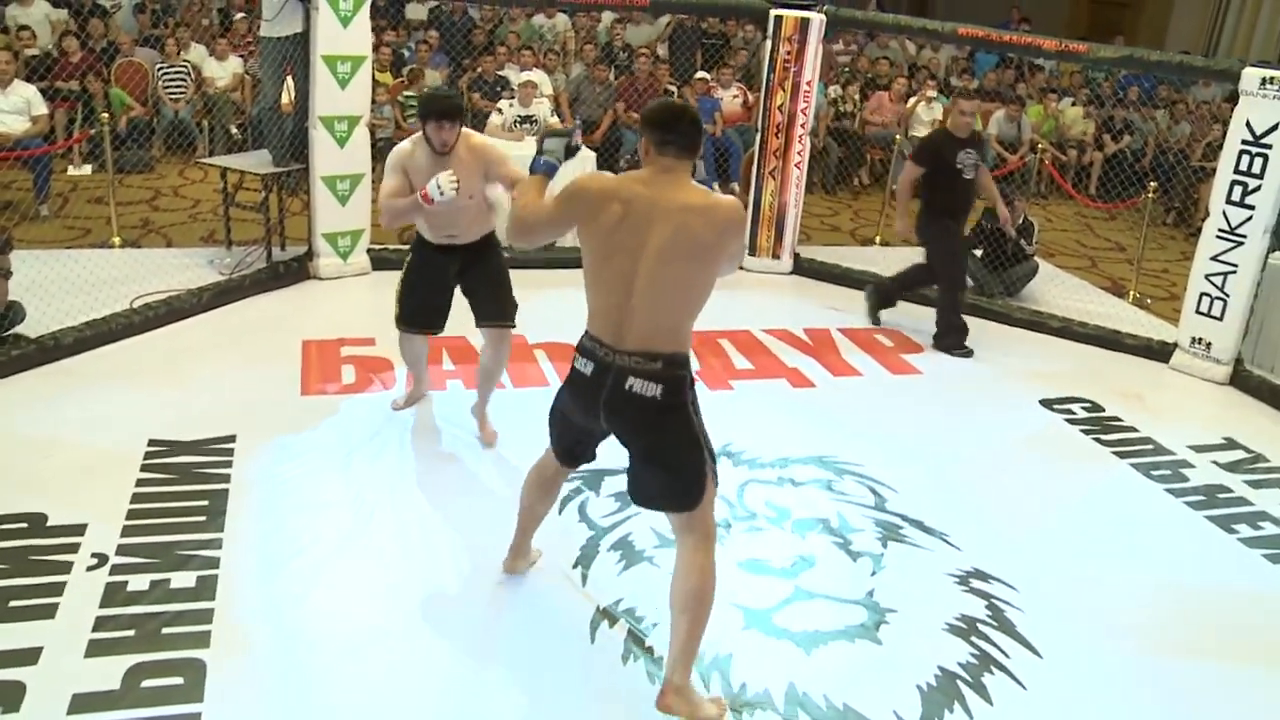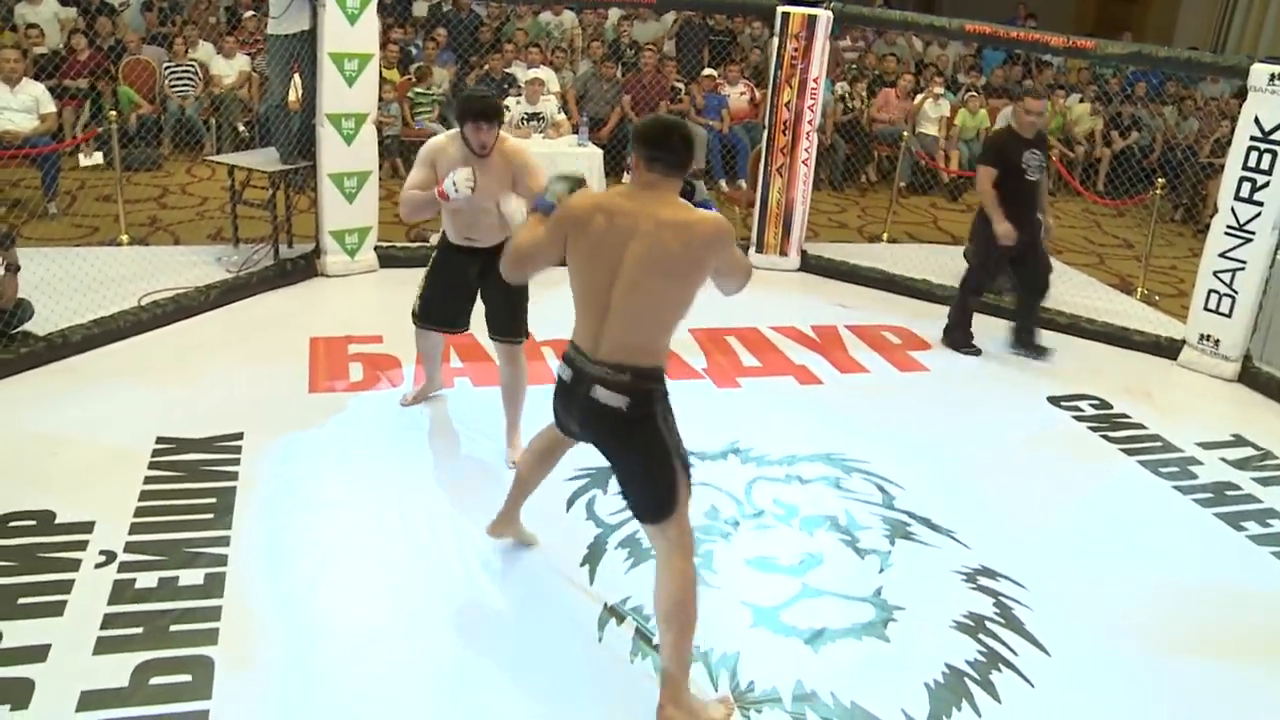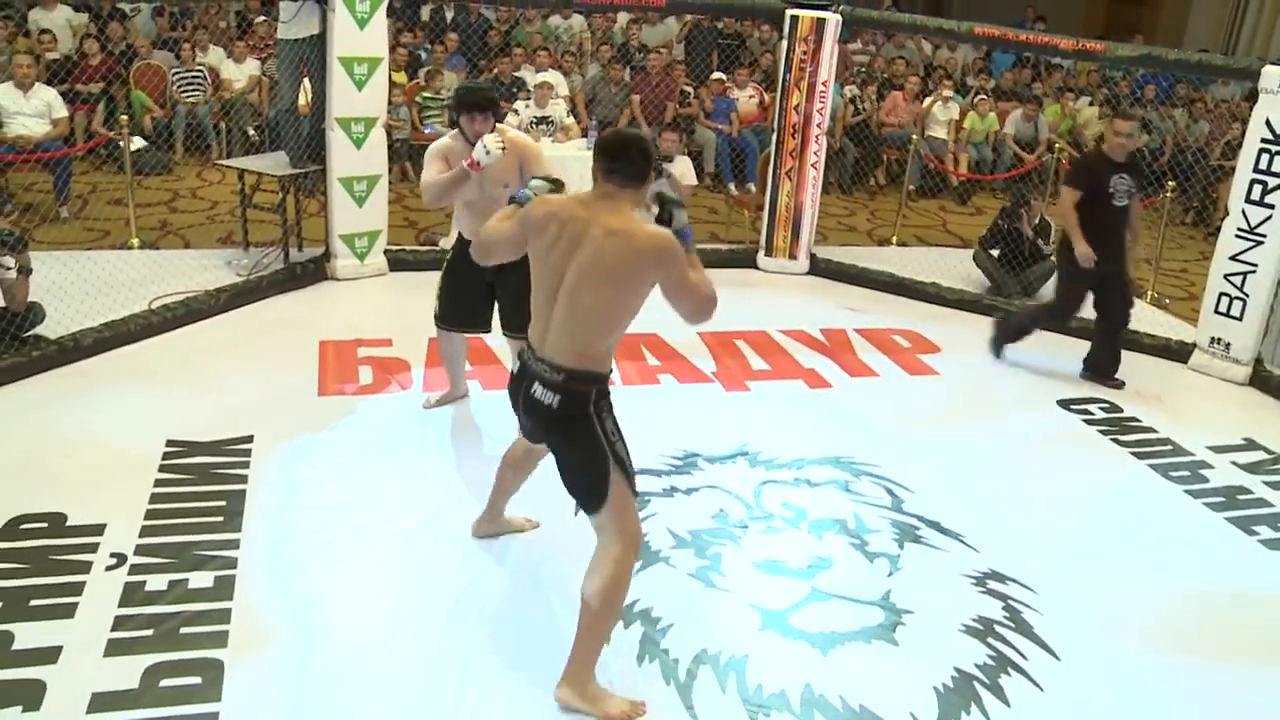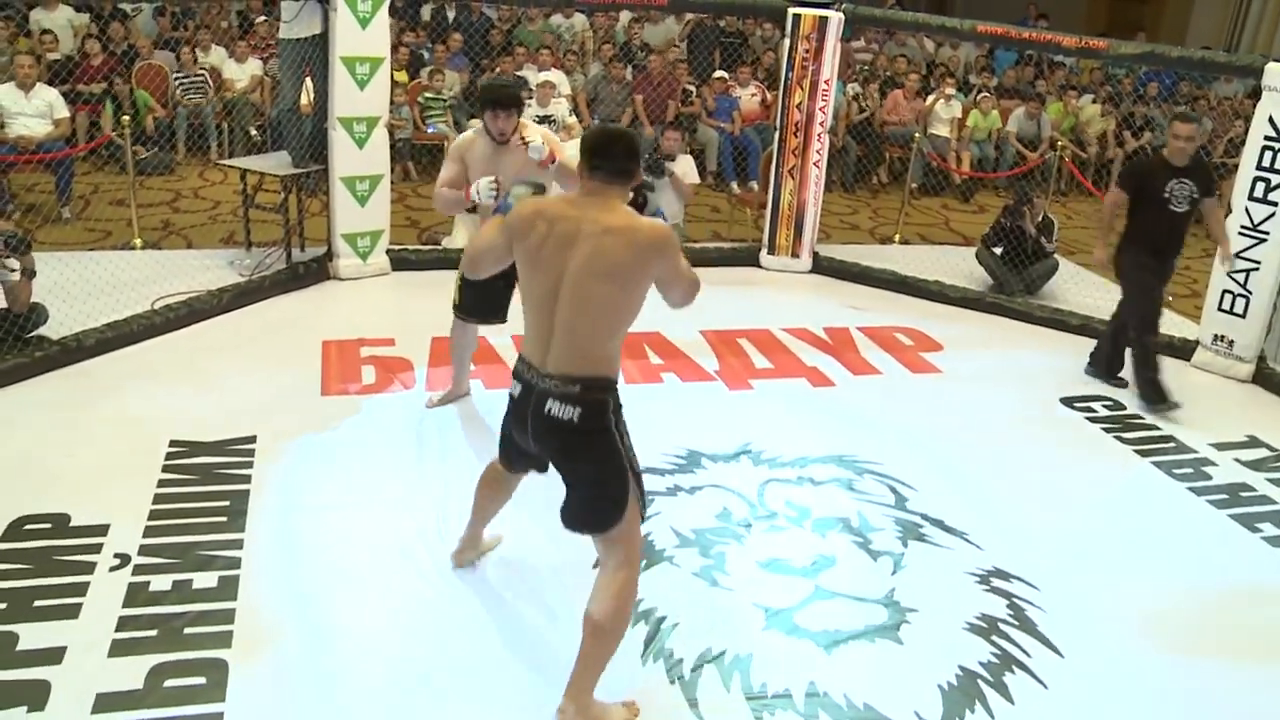
dt=0.3s
person 1, frame 1
left shoulder: (595, 191)
right shoulder: (725, 213)
left elbow: (519, 230)
left wrist: (542, 167)
left hip: (591, 371)
right hip: (661, 388)
left knee: (557, 461)
right knee: (697, 536)
left ankle: (518, 552)
person 1, frame 2
left shoulder: (582, 209)
right shoulder: (705, 228)
left elbow: (513, 267)
right elbow: (736, 281)
left wrist: (543, 210)
left hip: (577, 377)
right hip: (635, 398)
left knee: (562, 431)
right knee: (675, 547)
left ankle: (507, 518)
person 1, frame 3
left shoulder: (548, 211)
right shoulder: (653, 242)
left elbow: (482, 250)
right elbow: (701, 310)
left wrist: (519, 201)
right wrist: (684, 239)
left hip: (528, 376)
right hip: (576, 396)
left knee: (533, 440)
right knee: (621, 538)
left ankle: (491, 517)
person 1, frame 4
left shoulder: (532, 216)
right shoulder: (649, 237)
left elbow: (473, 265)
right elbow: (683, 295)
left wrist: (500, 210)
left hip: (526, 395)
right hip: (586, 411)
left knee: (510, 464)
right knee: (622, 559)
left ankle: (470, 544)
person 2, frame 1
left shoulder: (482, 149)
right shoulder: (402, 155)
left elbow: (520, 186)
right elbow: (387, 216)
right wrist: (426, 197)
left hip: (480, 249)
right hip: (430, 250)
left knee: (500, 334)
right knee: (410, 330)
left ankle: (481, 408)
right ankle: (419, 385)
person 2, frame 2
left shoulder: (517, 155)
right shoulder: (435, 150)
right elbow: (407, 208)
right wrist: (443, 191)
left hip: (503, 255)
right hip: (453, 251)
left knee: (511, 347)
right knee: (427, 325)
left ankle: (513, 435)
right ankle: (432, 383)
person 2, frame 3
left shoulder: (520, 144)
right shoulder: (441, 150)
right elbow: (431, 198)
right wrist: (472, 164)
right hip: (470, 250)
left knee: (523, 341)
right knee: (448, 327)
right ankle: (456, 386)
person 2, frame 4
left shoulder: (538, 137)
right shoulder: (465, 145)
left elbow: (576, 186)
right elbow: (440, 199)
left wrist: (549, 160)
right wrist: (470, 195)
right knee: (465, 319)
right ankle: (458, 384)
person 3, frame 1
left shoulder: (976, 140)
right shoulder: (934, 142)
left elbow: (981, 173)
right elbow: (907, 178)
left wrist: (999, 205)
right wrist: (902, 218)
left hip: (956, 220)
right hip: (936, 221)
left knee: (931, 272)
right knee: (952, 280)
left ankle: (880, 293)
right ankle: (949, 339)
person 3, frame 2
left shoulder: (1042, 142)
right shoulder: (1000, 141)
right elbow: (983, 183)
left wrist: (1045, 212)
right wrist: (999, 221)
left hip: (1026, 226)
right hip: (995, 226)
left knee: (1036, 281)
right knee: (977, 282)
left ankle: (1024, 338)
right ankle: (956, 335)
person 3, frame 3
left shoulder: (1134, 168)
right shoulder: (1087, 164)
right elbow: (1066, 204)
left wrist: (1136, 241)
right wrist: (1079, 244)
left hip: (1112, 253)
right hip: (1082, 251)
left knee: (1117, 312)
right knee: (1062, 310)
left ankle: (1099, 368)
right ankle: (1007, 330)
person 3, frame 4
left shoulder: (1201, 171)
right shoulder: (1144, 167)
left elbow: (1210, 206)
right elbow: (1112, 201)
left wrist: (1223, 242)
right wrist: (1102, 244)
left hip: (1165, 258)
right hip: (1135, 255)
left knee: (1131, 314)
right knee: (1145, 322)
left ankle: (1101, 364)
right ankle: (1152, 393)
